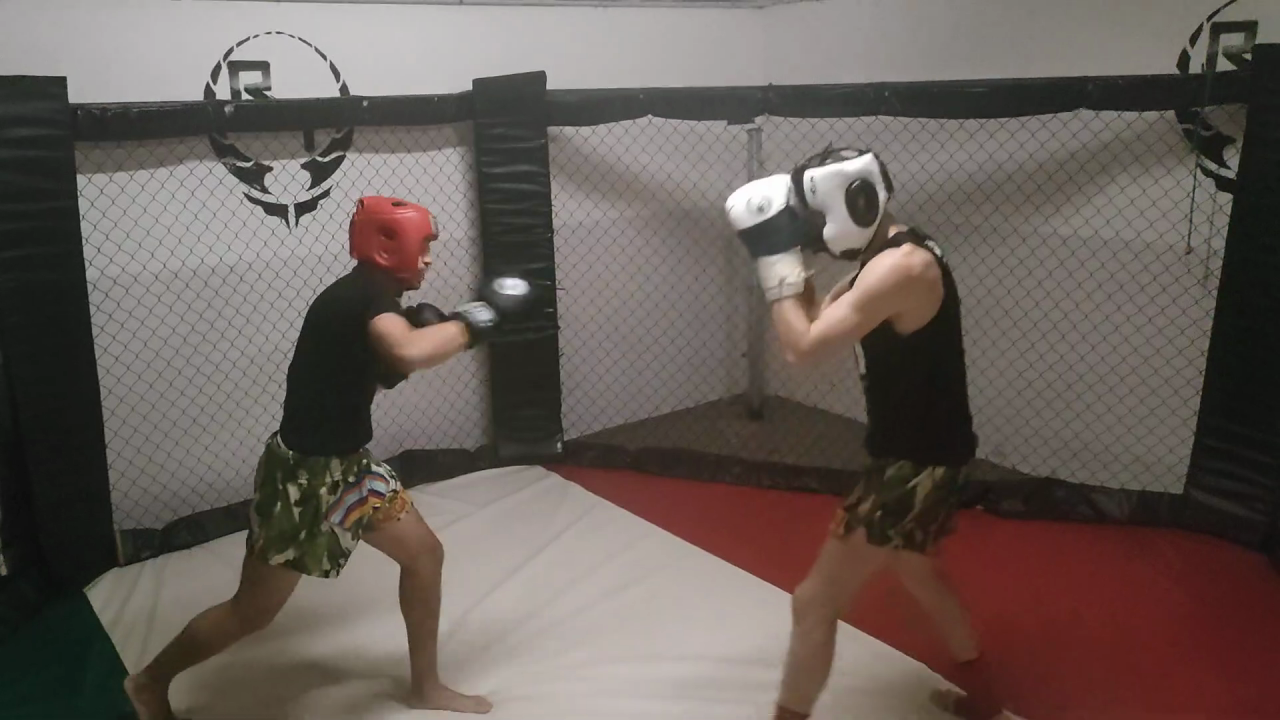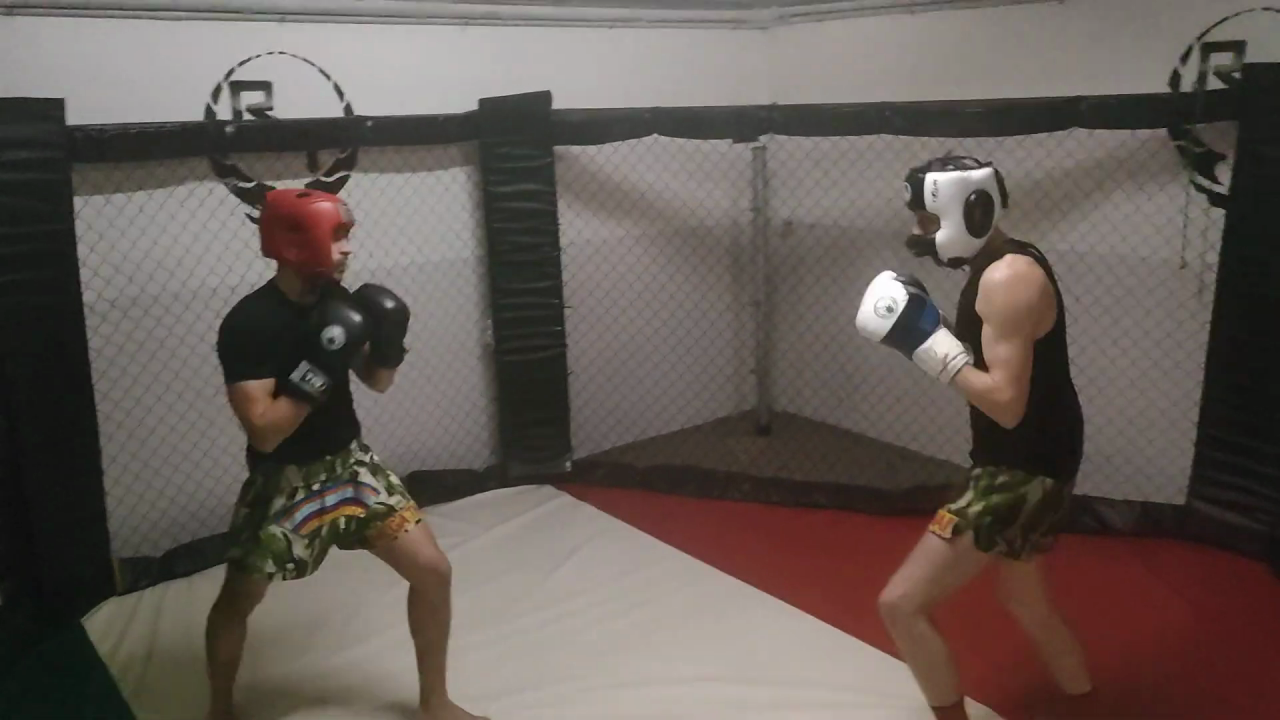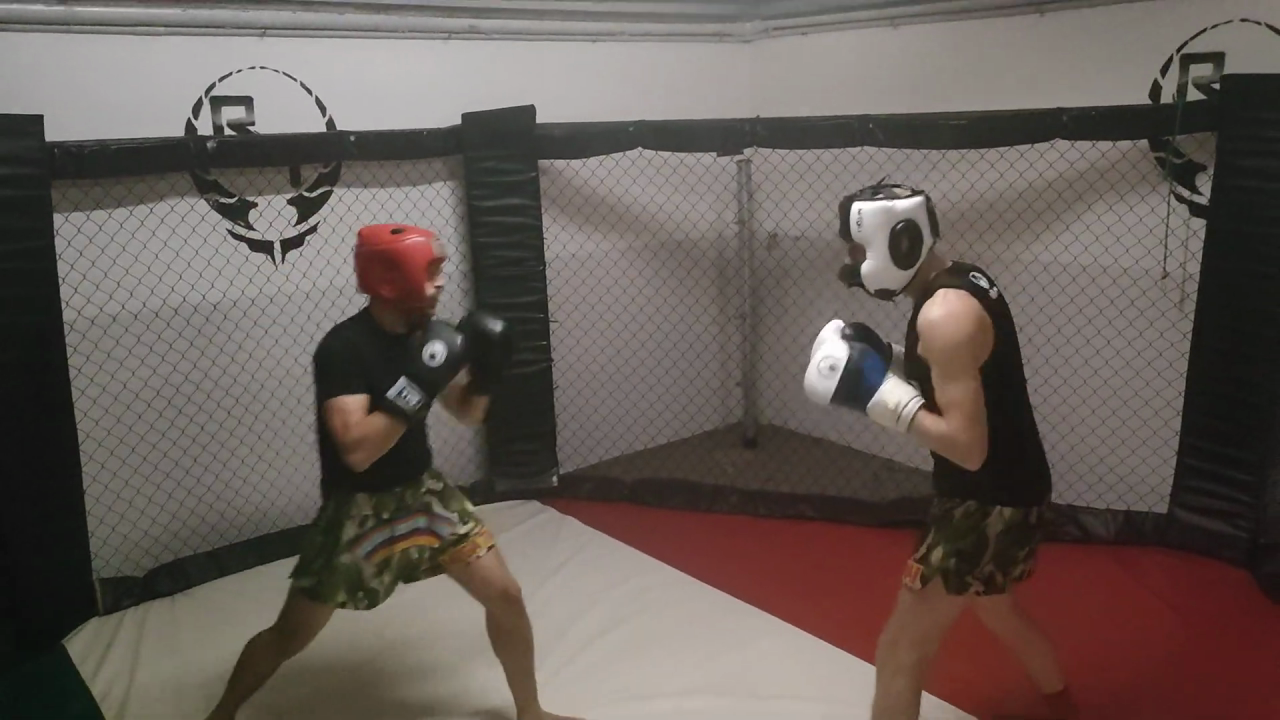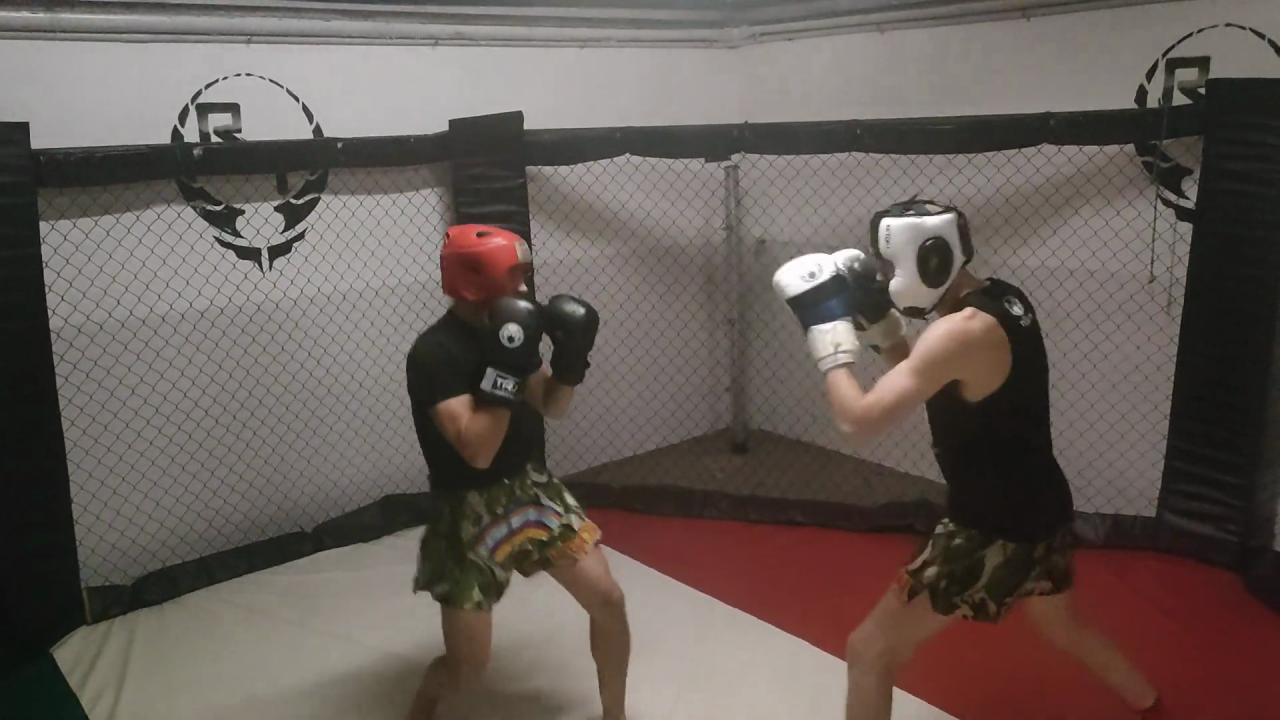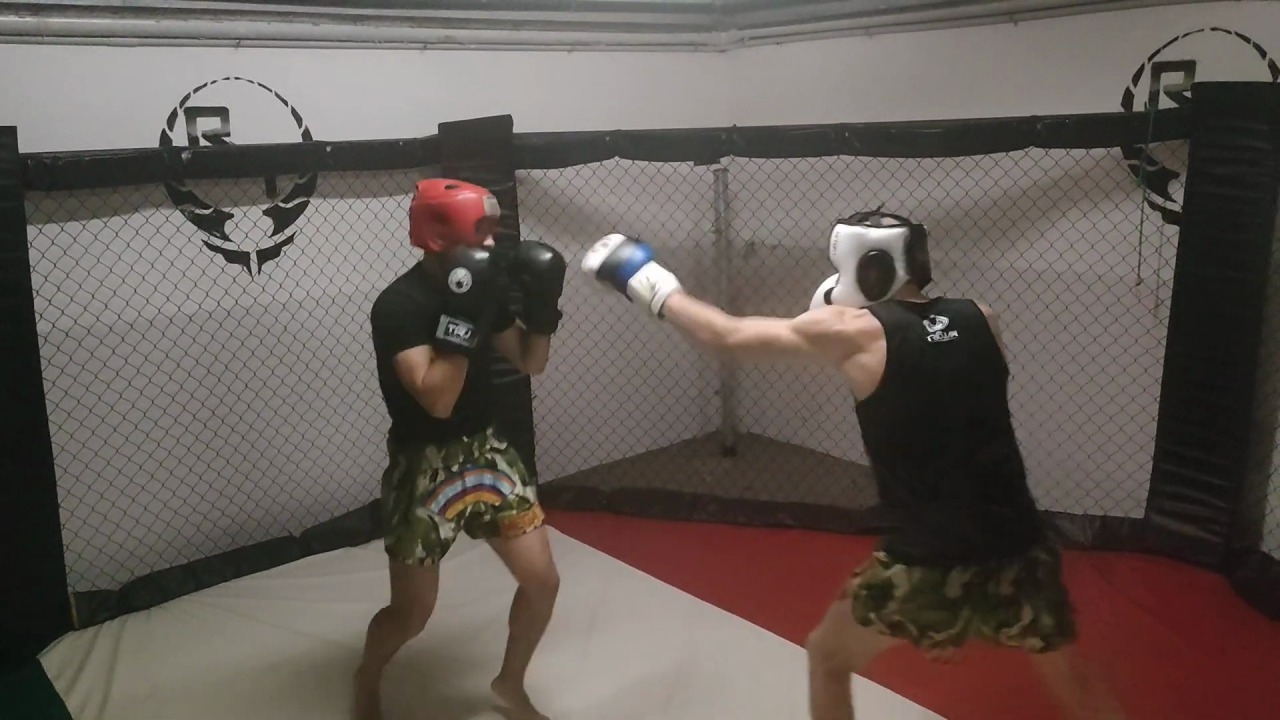
dt=0.4s
person 1, frame 1
left shoulder: (900, 268)
right shoulder: (893, 253)
left elbow: (804, 349)
right elbow: (823, 327)
left wrist: (776, 254)
right wrist: (792, 259)
left hip: (915, 460)
right hip: (928, 453)
left knee: (814, 603)
right knee: (917, 573)
person 1, frame 2
left shoulder: (1009, 277)
right shoulder: (1002, 267)
left elbow: (1007, 405)
right elbow: (982, 367)
left wrist: (927, 339)
right wrist: (923, 326)
left hip: (1023, 473)
right hip: (1028, 467)
left knee: (902, 605)
right knee: (1027, 603)
person 1, frame 3
left shoulder: (944, 313)
right shoulder: (957, 287)
left elbow: (969, 447)
left wrist: (876, 392)
right wrist: (882, 361)
left hip: (986, 499)
right hip: (1009, 489)
left knee: (900, 651)
right knee: (998, 611)
person 1, frame 4
left shoulder: (964, 330)
right shoulder: (1004, 299)
left elbow: (859, 421)
right elbow: (925, 376)
left wrist: (825, 323)
right wrist: (874, 317)
left hip: (990, 531)
right hip: (1041, 511)
left knee: (870, 650)
right knee: (1067, 628)
person 1, frame 5
left shoulder: (855, 330)
right shoulder: (978, 318)
left elbow: (725, 336)
left wrist: (645, 277)
left hip: (923, 563)
right hip: (1018, 549)
left knee: (827, 657)
person 2, frame 1
left shoulder: (356, 301)
right shoulder: (357, 299)
right elbow: (411, 353)
left wrist: (385, 369)
right wrist: (486, 311)
left hip: (349, 461)
right hip: (309, 473)
left knee: (425, 553)
right knee: (253, 612)
person 2, frame 2
left shoulder: (336, 300)
right shoulder: (246, 325)
left elbow: (377, 381)
right elbow: (264, 435)
left wrist: (387, 343)
right wrist: (318, 365)
left hip: (352, 464)
right hip: (286, 481)
left knee: (432, 570)
right knee: (235, 604)
person 2, frame 3
left shoulder: (424, 331)
right shoulder: (344, 349)
left elbow: (468, 414)
right elbow: (358, 451)
left wrist: (485, 373)
right wrist: (417, 381)
left hip: (422, 491)
right hip: (359, 509)
left knee: (505, 594)
right knee: (291, 636)
person 2, frame 4
left shoulder: (509, 328)
right shoulder: (434, 354)
left elbow: (550, 407)
right elbow: (478, 452)
left wrist: (572, 354)
right wrist: (504, 368)
left hip: (529, 487)
right hip: (471, 507)
left knee: (607, 599)
right knee: (468, 662)
person 2, frame 5
left shoulder: (481, 284)
right shoulder: (398, 305)
left elbow: (531, 363)
right elbow: (436, 400)
left wrist: (543, 304)
right wrist: (462, 318)
left hip: (485, 450)
right hip: (424, 464)
left knee: (542, 580)
right knee: (412, 611)
